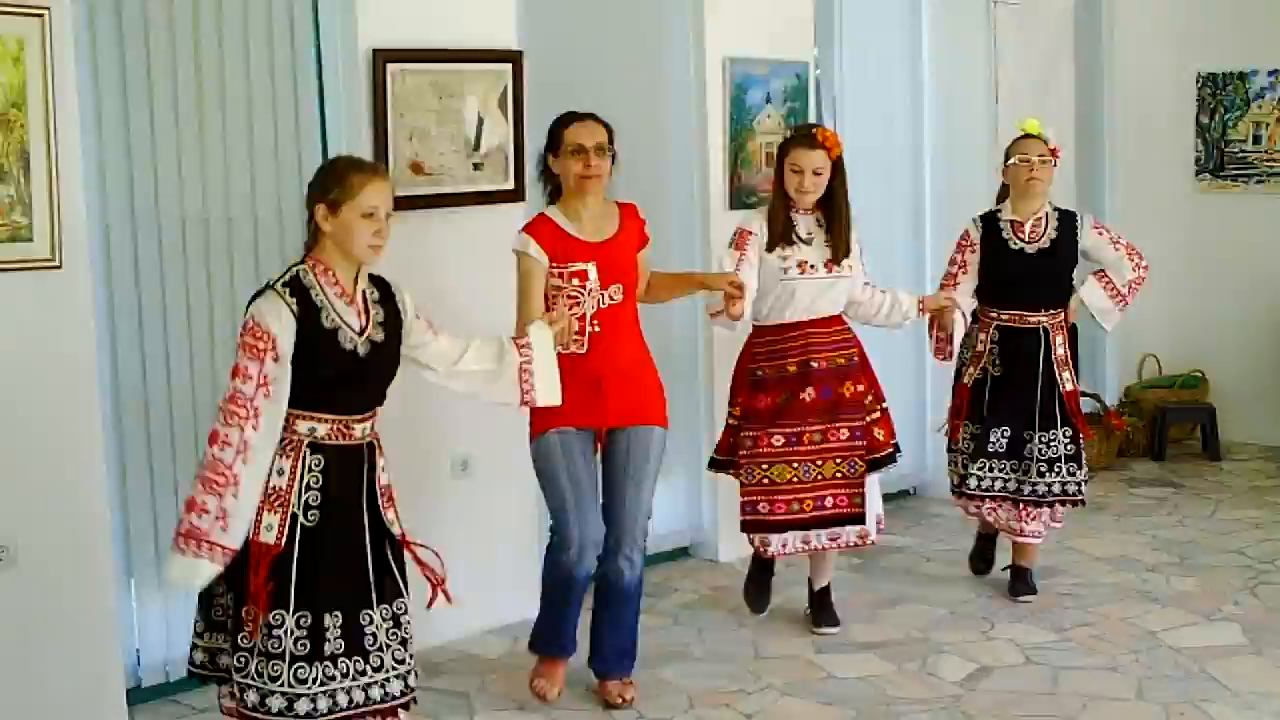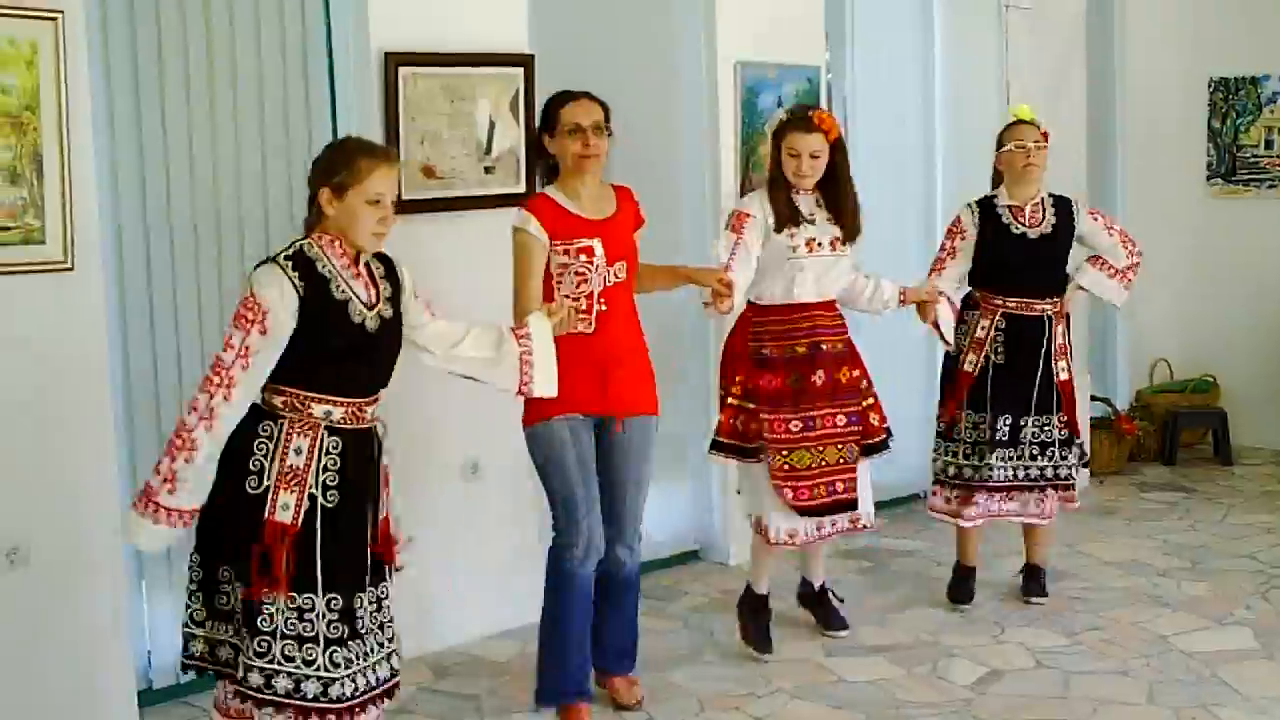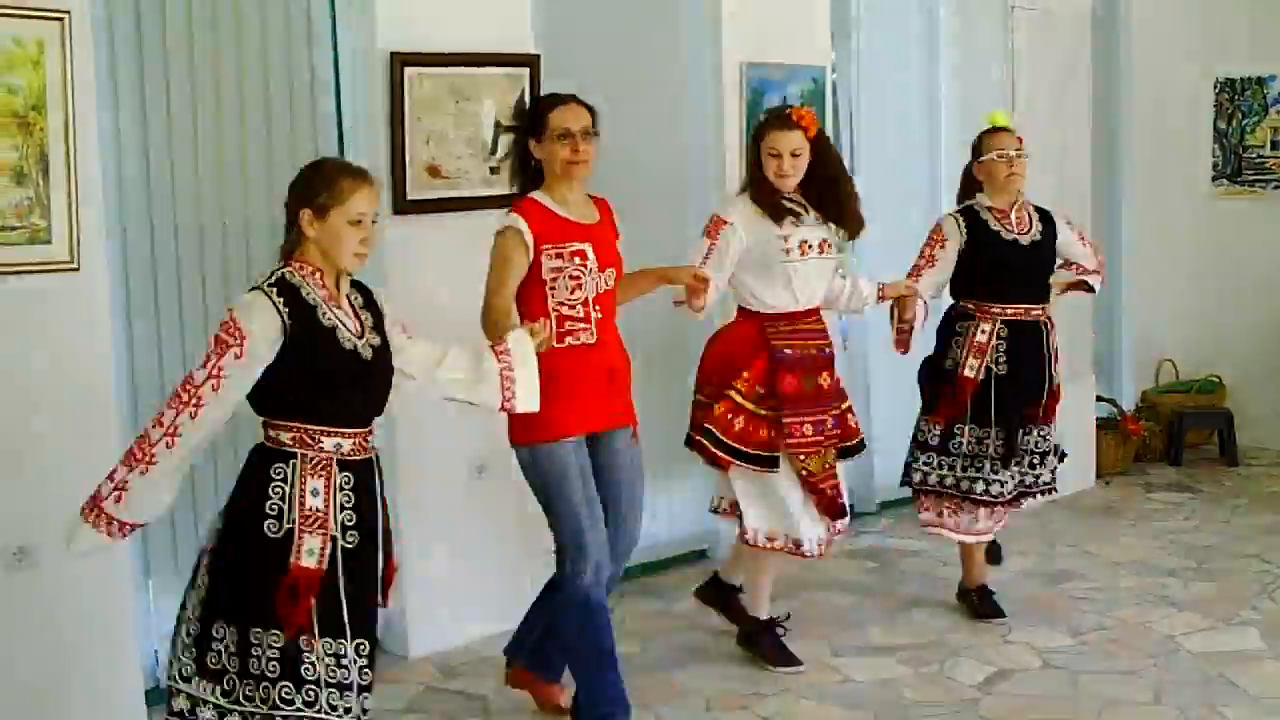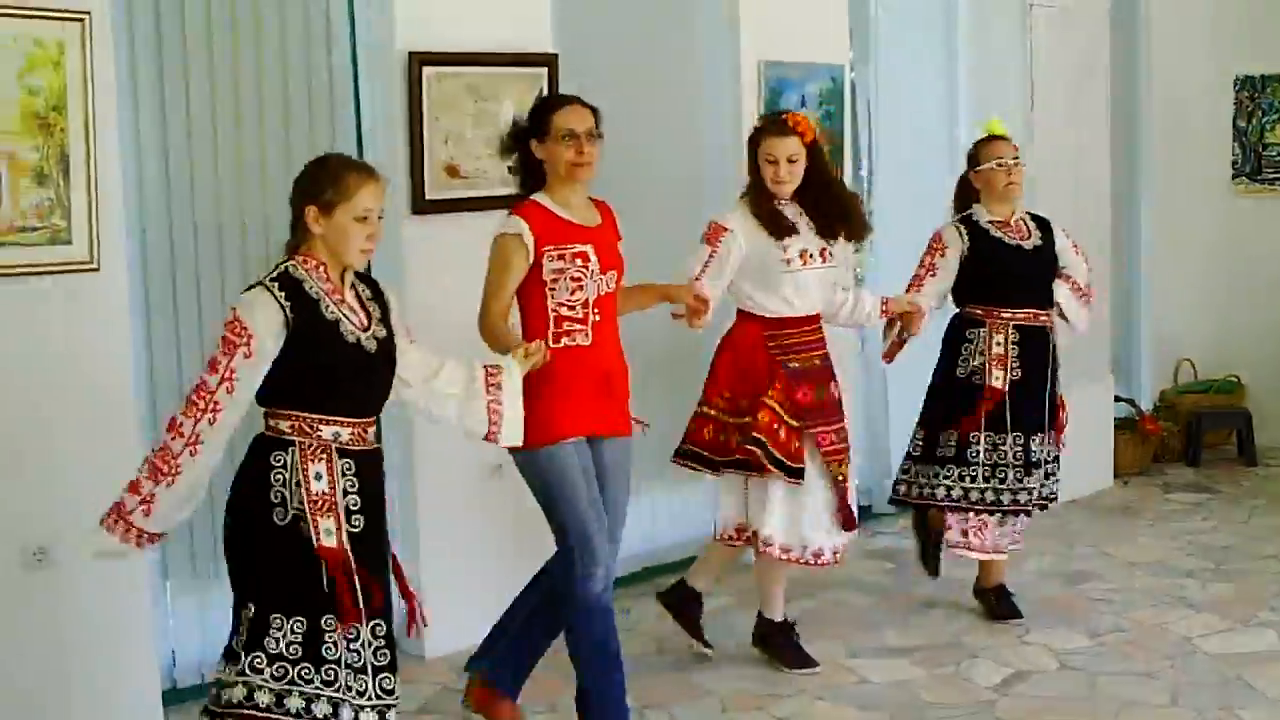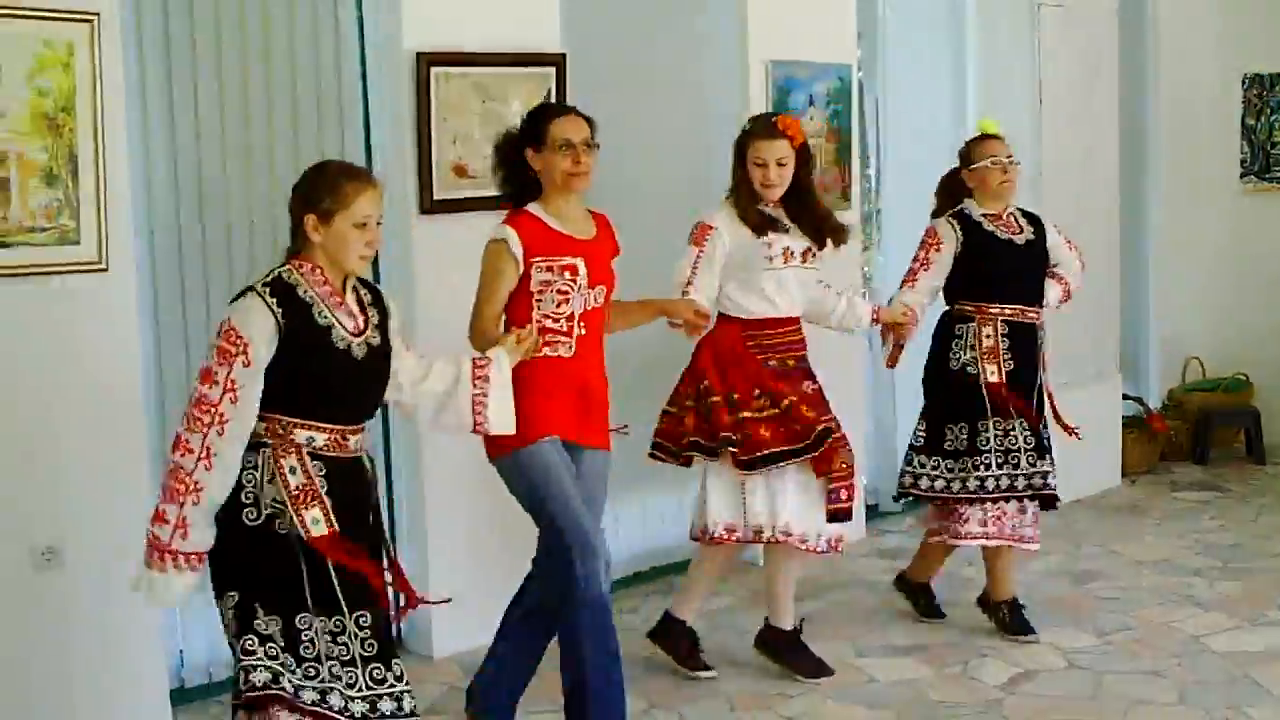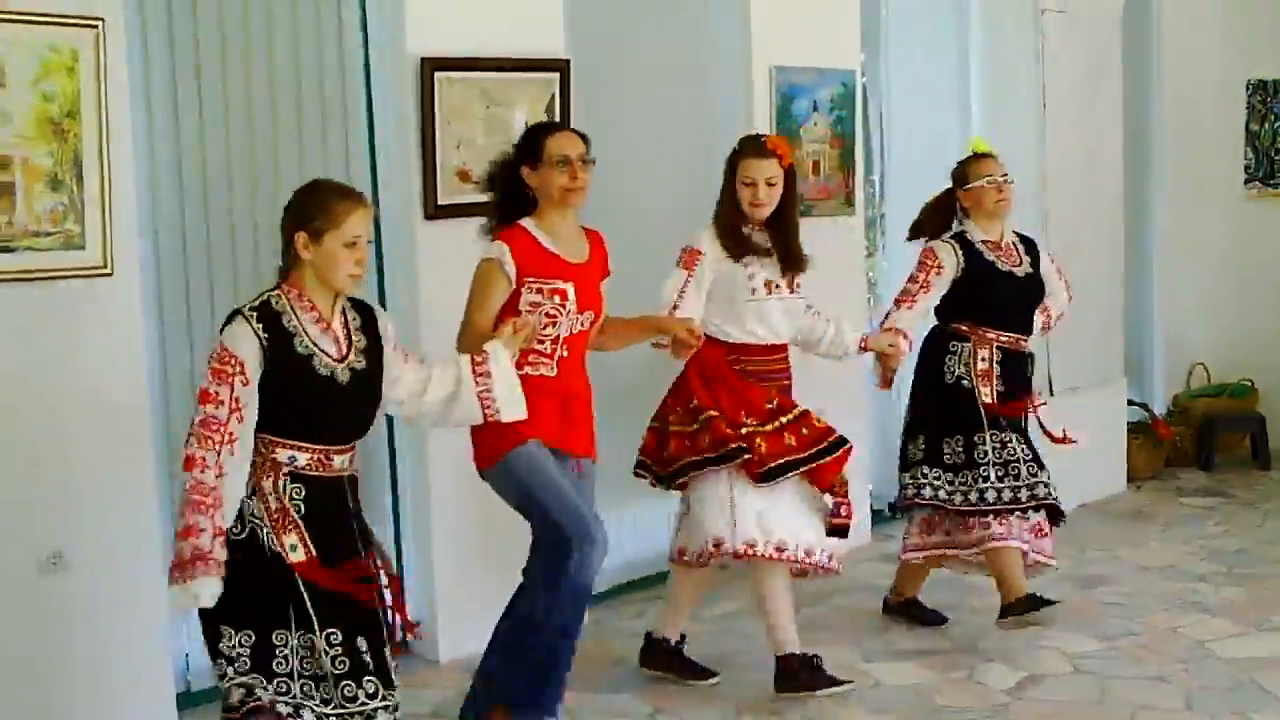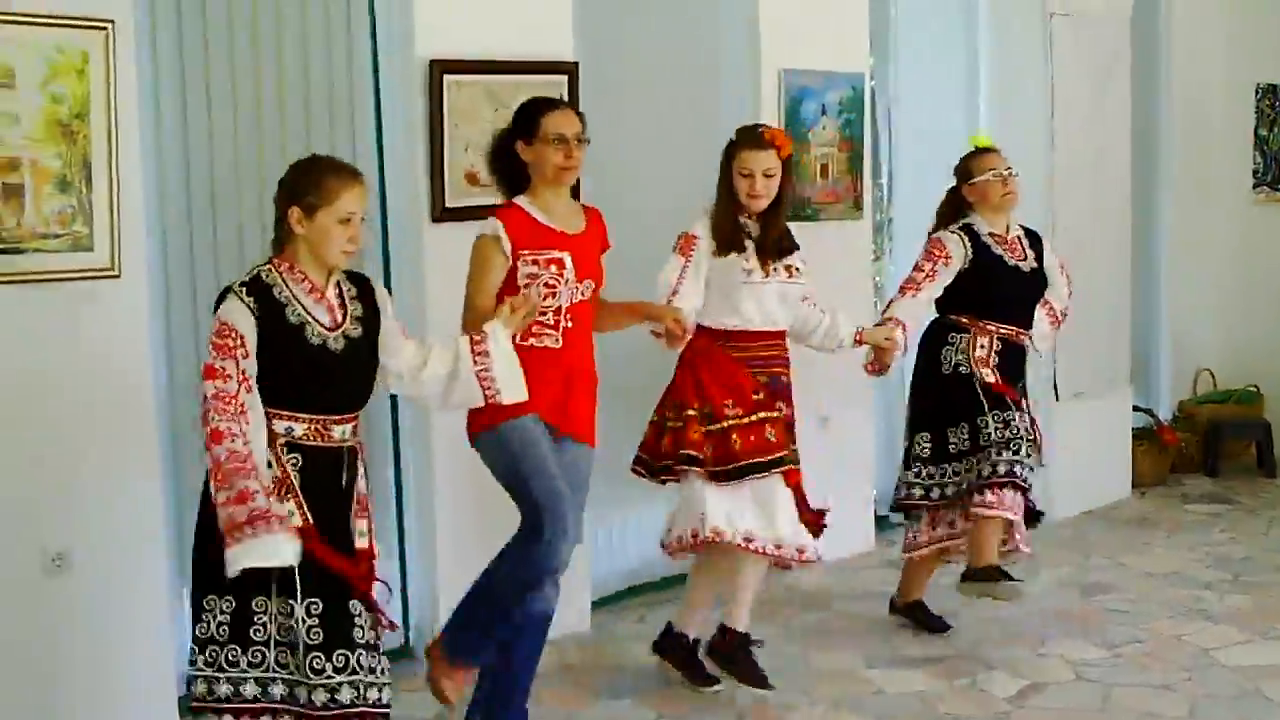
dt=0.1s
person 1, frame 1
left shoulder: (631, 221)
right shoulder: (538, 238)
right elbow: (529, 326)
left wrist: (704, 280)
left hip: (635, 396)
right hip: (564, 403)
left knee: (626, 541)
right knee: (578, 537)
left ankle: (613, 662)
right ankle: (553, 646)
person 1, frame 2
left shoulder: (626, 205)
right shoulder: (537, 217)
right elbow: (527, 311)
left wrist: (694, 275)
left hip: (629, 385)
right hip: (560, 392)
left knee: (624, 533)
right knee: (579, 533)
left ankle: (613, 661)
person 1, frame 3
left shoulder: (603, 214)
right shoulder: (522, 224)
right elbow: (496, 313)
left wrist: (670, 275)
left hip: (611, 398)
right hip: (549, 409)
left knee: (618, 547)
right knee: (589, 557)
left ankle: (531, 657)
person 1, frame 4
left shoulder: (604, 217)
right shoulder: (523, 226)
right elbow: (493, 319)
left wrist: (669, 293)
right wrist: (519, 357)
left hip: (607, 404)
right hip: (547, 412)
left knee: (591, 558)
right knee: (590, 561)
person 1, frame 5
left shoulder: (601, 231)
right shoulder: (515, 235)
right elbow: (481, 327)
left wrist: (666, 307)
left hip: (586, 417)
right hip: (527, 420)
left knee: (562, 569)
right knee: (585, 553)
person 1, frame 6
left shoulder: (595, 247)
right shoulder: (508, 250)
right elbow: (470, 337)
left wrist: (658, 324)
left hip: (572, 427)
right hip: (512, 426)
left knee: (555, 575)
right knee: (584, 540)
person 1, frame 7
left shoulder: (593, 225)
right shoulder: (504, 229)
right elbow: (474, 318)
left wrist: (646, 310)
left hip: (573, 409)
right hip: (509, 402)
left knee: (548, 568)
right knee: (553, 522)
right ankle: (456, 646)
person 2, frame 1
left shoulder: (387, 299)
right shoulder: (281, 306)
left elbow: (452, 360)
right elbow: (244, 421)
left wrist: (540, 339)
right wrist: (209, 528)
left hip: (359, 486)
right hip: (290, 490)
left knee: (359, 640)
right knee: (283, 648)
person 2, frame 2
left shoulder: (386, 278)
right shoulder: (282, 280)
left elbow: (451, 343)
right elbow: (224, 389)
left wrist: (537, 328)
right wrist: (170, 493)
left hip: (355, 468)
right hip: (288, 471)
left knee: (345, 626)
right knee: (282, 631)
person 2, frame 3
left shoulder: (366, 306)
right shoulder: (268, 309)
left elbow: (433, 366)
right elbow: (195, 410)
left wrist: (516, 350)
right wrist: (121, 501)
left hip: (354, 502)
right hip: (290, 505)
left knee: (329, 668)
person 2, frame 4
left shoulder: (372, 299)
right shoulder: (271, 303)
left elbow: (424, 379)
right elbow: (209, 412)
left wrist: (511, 371)
right wrist: (144, 509)
left hip: (356, 491)
right hip: (291, 497)
left knee: (344, 667)
right knee: (301, 665)
person 2, frame 5
left shoulder: (370, 305)
right shoulder: (262, 309)
left elbow: (414, 383)
right elbow: (210, 428)
left wrist: (497, 360)
right wrist: (177, 539)
left hip: (344, 491)
right hip: (277, 499)
person 2, frame 6
left shoulder: (367, 323)
right shoulder: (251, 332)
left elbow: (416, 390)
right elbow: (214, 450)
left wrist: (494, 354)
right wrist: (205, 555)
left hip: (337, 512)
right hip: (268, 519)
left knee: (343, 673)
person 2, frame 7
left shoulder: (366, 298)
right shoulder: (244, 306)
left elbow: (418, 374)
right elbow: (230, 425)
left wrist: (497, 332)
right wrist: (254, 522)
left hip: (339, 487)
right hip: (272, 490)
left knee: (328, 644)
right knee: (261, 660)
person 3, frame 1
left shoulder: (838, 229)
right shoulder: (757, 229)
left elbow: (859, 297)
right elbow: (736, 293)
left wrist: (920, 304)
right wrist: (729, 309)
left hip: (836, 359)
right hip: (775, 362)
left knee: (839, 477)
right knee: (778, 486)
left ankle: (820, 590)
right ankle: (765, 552)
person 3, frame 2
left shoulder: (835, 210)
right shoulder: (755, 208)
right elbow: (733, 275)
left wrist: (904, 294)
right wrist: (724, 297)
left hip: (827, 344)
right hip: (770, 344)
left knee: (830, 467)
right knee: (784, 475)
left ankle: (814, 586)
right ankle: (757, 595)
person 3, frame 3
left shoulder: (820, 211)
right shoulder: (740, 214)
right elbow: (705, 275)
left wrist: (884, 291)
right wrist: (697, 296)
left hip: (808, 349)
right hip: (759, 351)
left knee: (800, 483)
right knee: (776, 486)
left ankle: (728, 581)
right ankle: (758, 620)
person 3, frame 4
left shoulder: (819, 219)
right shoulder: (738, 222)
right elbow: (704, 284)
left wrist: (884, 306)
right wrist: (696, 310)
left hip: (807, 358)
right hip: (760, 358)
left knee: (804, 489)
right knee: (784, 495)
left ankle: (688, 591)
right ankle: (774, 624)
person 3, frame 5
left shoulder: (800, 223)
right shoulder: (722, 222)
left elbow: (812, 298)
right elbow: (693, 290)
left wrist: (875, 313)
left hip: (784, 359)
right hip: (737, 360)
left knee: (742, 507)
right knee: (779, 497)
left ankle: (676, 622)
right ankle: (781, 630)
person 3, frame 6
left shoulder: (784, 246)
right shoulder: (709, 245)
left elbow: (801, 322)
right elbow: (681, 312)
left wrist: (865, 340)
right wrist: (676, 337)
left hip: (769, 381)
right hip: (723, 381)
left knee: (724, 525)
right knee: (774, 516)
left ankle: (664, 643)
right ankle: (790, 658)
person 3, frame 7
left shoulder: (783, 241)
right shoulder: (704, 236)
left elbow: (799, 318)
right elbow: (676, 301)
left wrist: (860, 335)
right wrist: (674, 325)
left hip: (770, 378)
right hip: (718, 373)
left knee: (747, 518)
right knee: (767, 508)
left ankle: (682, 637)
right ankle: (733, 633)
person 4, frame 1
left shoulder: (1076, 226)
right shoulder: (980, 229)
left elbow: (1133, 267)
right elbow: (955, 291)
left wrist: (1080, 303)
right wrist: (945, 329)
left hip: (1047, 354)
right hip: (989, 352)
left knee: (1041, 459)
right knee: (983, 451)
left ankle: (1023, 563)
right ankle: (989, 525)
person 4, frame 2
left shoulder: (1070, 213)
right shoulder: (975, 215)
left elbow: (1126, 252)
right elbow: (944, 276)
left wrist: (1079, 284)
right wrist: (932, 306)
left hip: (1043, 343)
right hip: (985, 341)
left knee: (1039, 449)
right knee: (980, 447)
left ankle: (1035, 564)
right ankle: (966, 563)
person 4, frame 3
left shoulder: (1049, 223)
right shoulder: (958, 225)
left elbow: (1088, 260)
right elbow: (924, 279)
left wrist: (1066, 281)
right wrist: (908, 312)
left hip: (1030, 350)
right hip: (974, 347)
left knee: (1013, 458)
right knee: (972, 454)
right ankle: (973, 580)
person 4, frame 4
left shoulder: (1046, 230)
right shoulder: (958, 233)
left elbow: (1077, 278)
right elbow: (925, 290)
left wrist: (1059, 307)
right wrist: (908, 323)
left hip: (1035, 357)
right hip: (979, 356)
left knee: (1017, 466)
right knee: (979, 461)
right ankle: (990, 580)
person 4, frame 5
left shoulder: (1036, 228)
right shoulder: (951, 229)
left elbow: (1071, 268)
right elbow: (917, 286)
left wrist: (1035, 305)
left hip: (1020, 356)
right hip: (970, 355)
left knee: (995, 470)
right knee: (989, 465)
left ankle: (918, 574)
right ankle: (1000, 593)
person 4, frame 6
left shoulder: (1030, 249)
right shoulder: (948, 249)
left elbow: (1057, 296)
right elbow: (911, 305)
left wrist: (1025, 329)
right wrist: (891, 347)
left hip: (1006, 375)
right hip: (961, 372)
left knee: (982, 483)
right knee: (990, 476)
left ankle: (904, 594)
right ankle: (1015, 594)
person 4, frame 7
left shoulder: (1034, 242)
right shoulder: (955, 241)
left elbow: (1059, 294)
right elbow: (915, 295)
left wrist: (1029, 333)
right wrist: (891, 339)
left hip: (1003, 369)
right hip: (959, 361)
left knee: (975, 473)
right knee: (998, 457)
left ankle: (909, 593)
right ankle: (981, 563)
